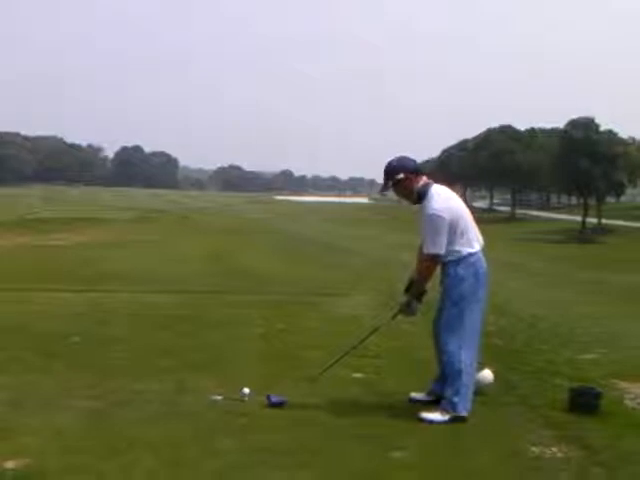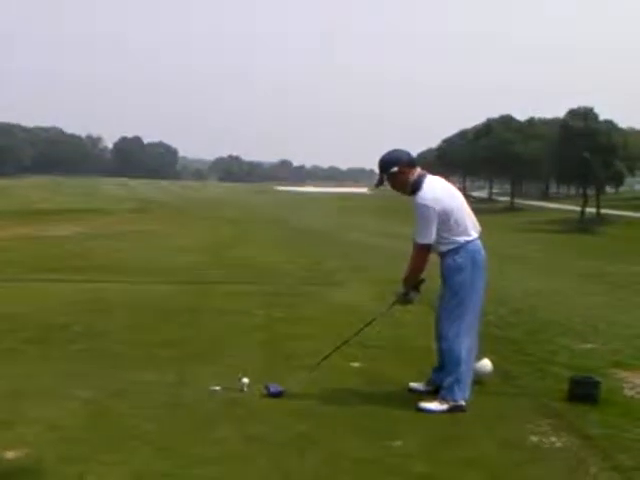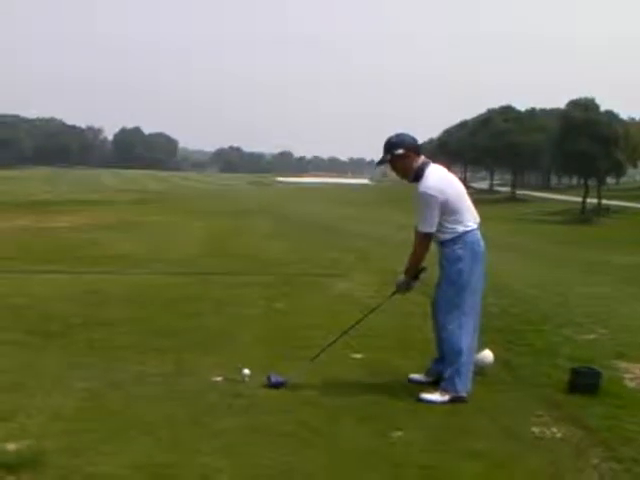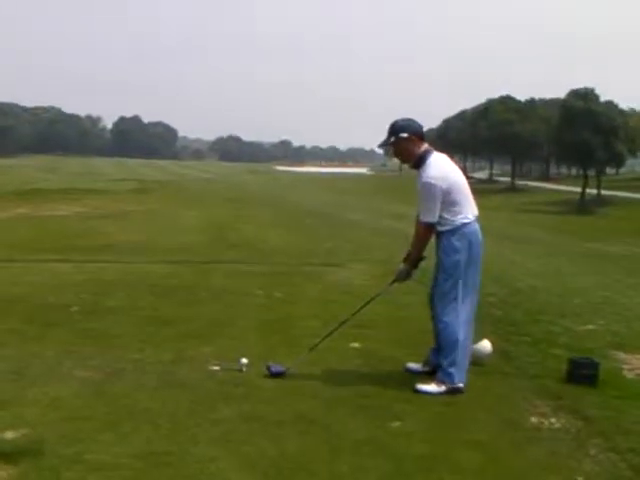
dt=0.4s
person 1, frame 1
left shoulder: (434, 208)
right shoulder: (434, 194)
left elbow: (432, 259)
right elbow: (426, 247)
left wrist: (413, 296)
right wrist: (413, 281)
left hip: (464, 270)
right hip: (458, 268)
left knee: (456, 336)
right knee: (444, 331)
left ankle: (455, 406)
right ankle: (442, 389)
person 1, frame 2
left shoulder: (425, 199)
right shoulder: (431, 184)
left elbow: (423, 249)
right elbow: (422, 244)
left wrist: (408, 286)
right wrist: (410, 277)
left hip: (462, 259)
right hip: (460, 256)
left knee: (455, 326)
right knee: (446, 322)
left ankle: (454, 395)
right ankle: (441, 379)
person 1, frame 3
left shoulder: (428, 187)
right shoulder: (432, 172)
left elbow: (425, 237)
right elbow: (423, 230)
left wrist: (408, 275)
right wrist: (411, 268)
left hip: (461, 248)
right hip: (457, 247)
left knee: (454, 317)
right knee: (443, 312)
left ankle: (455, 386)
right ankle: (441, 369)
person 1, frame 4
left shoulder: (430, 177)
right shoulder: (435, 160)
left elbow: (426, 226)
right elbow: (424, 219)
left wrist: (409, 264)
right wrist: (411, 255)
left hip: (458, 239)
right hip: (456, 237)
left knee: (451, 306)
right knee: (441, 301)
left ankle: (451, 377)
right ankle: (438, 359)
